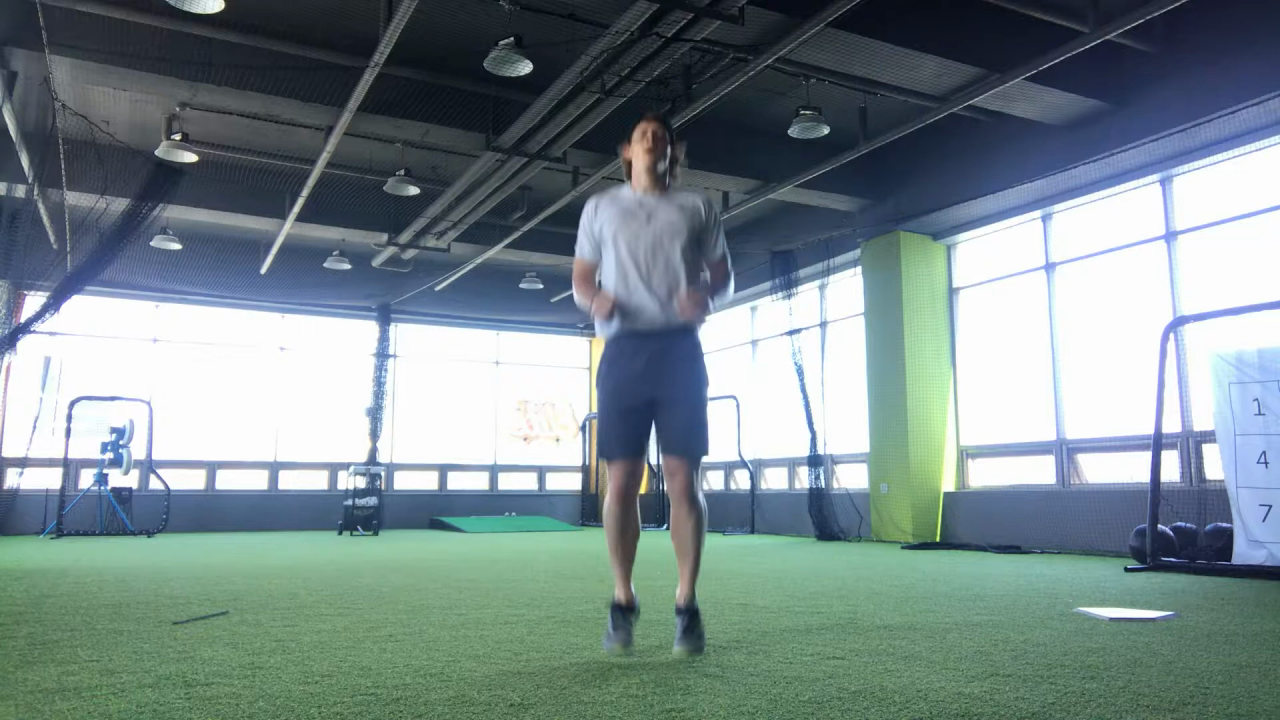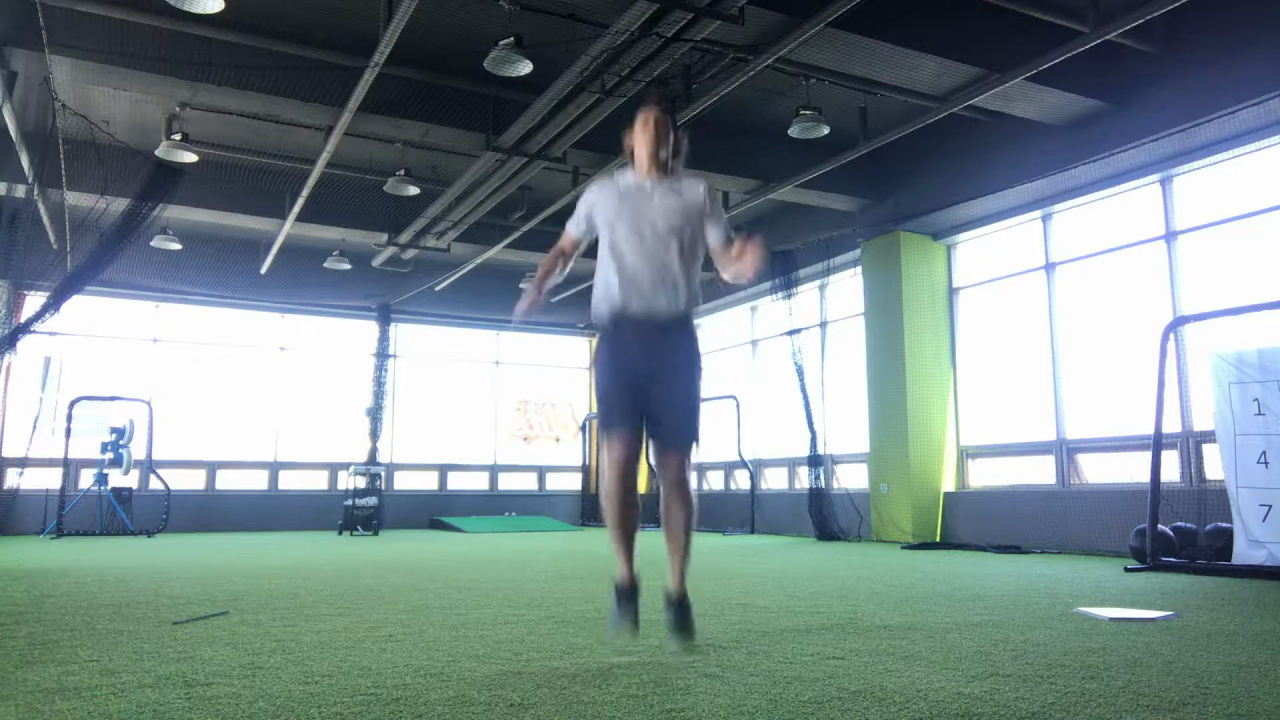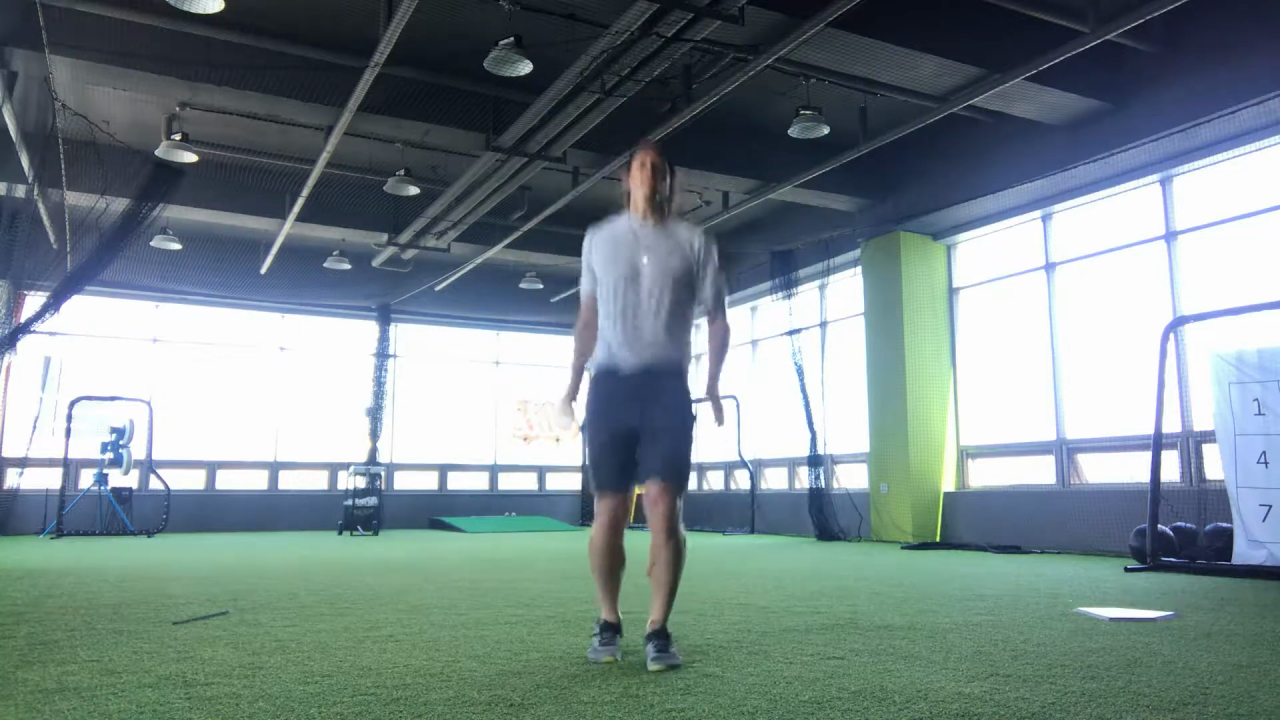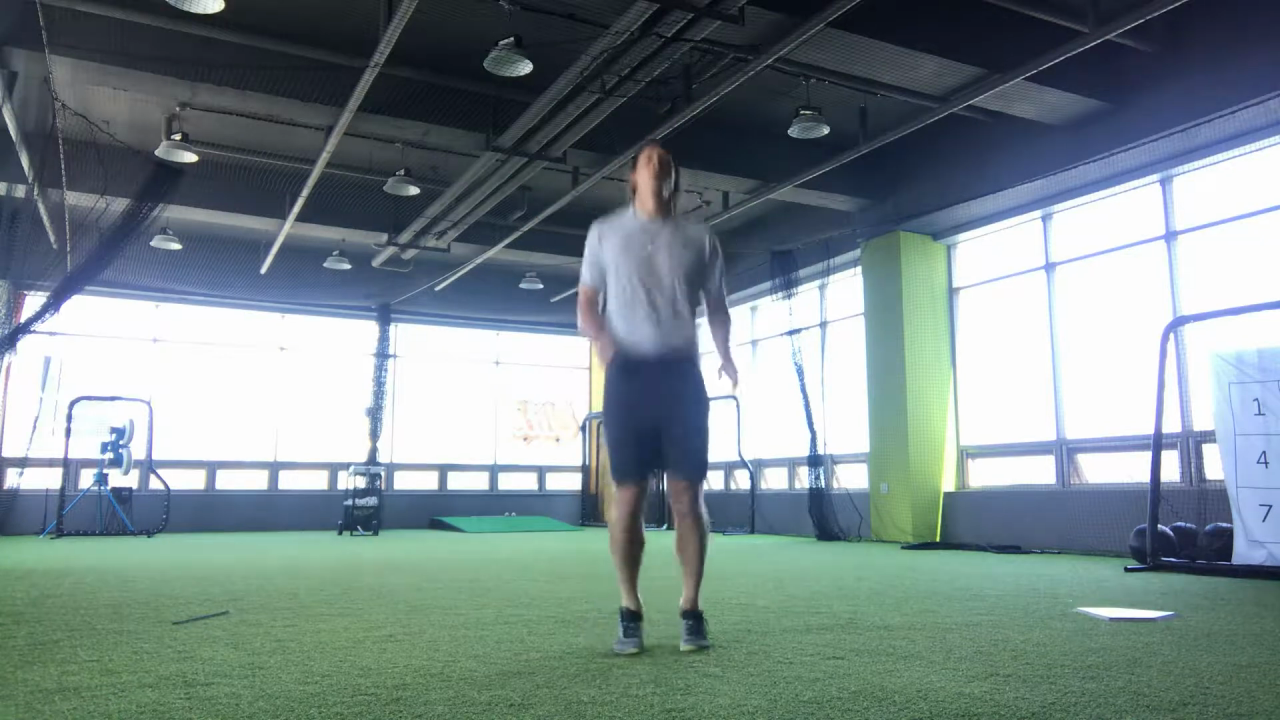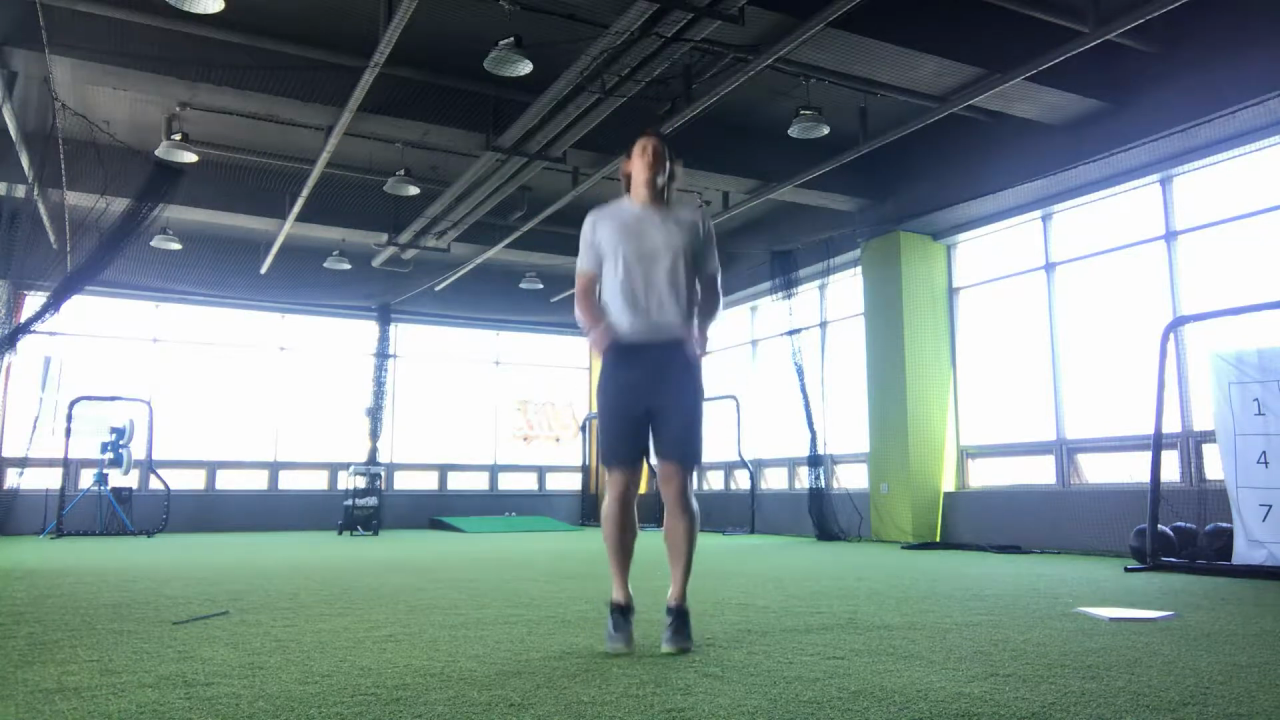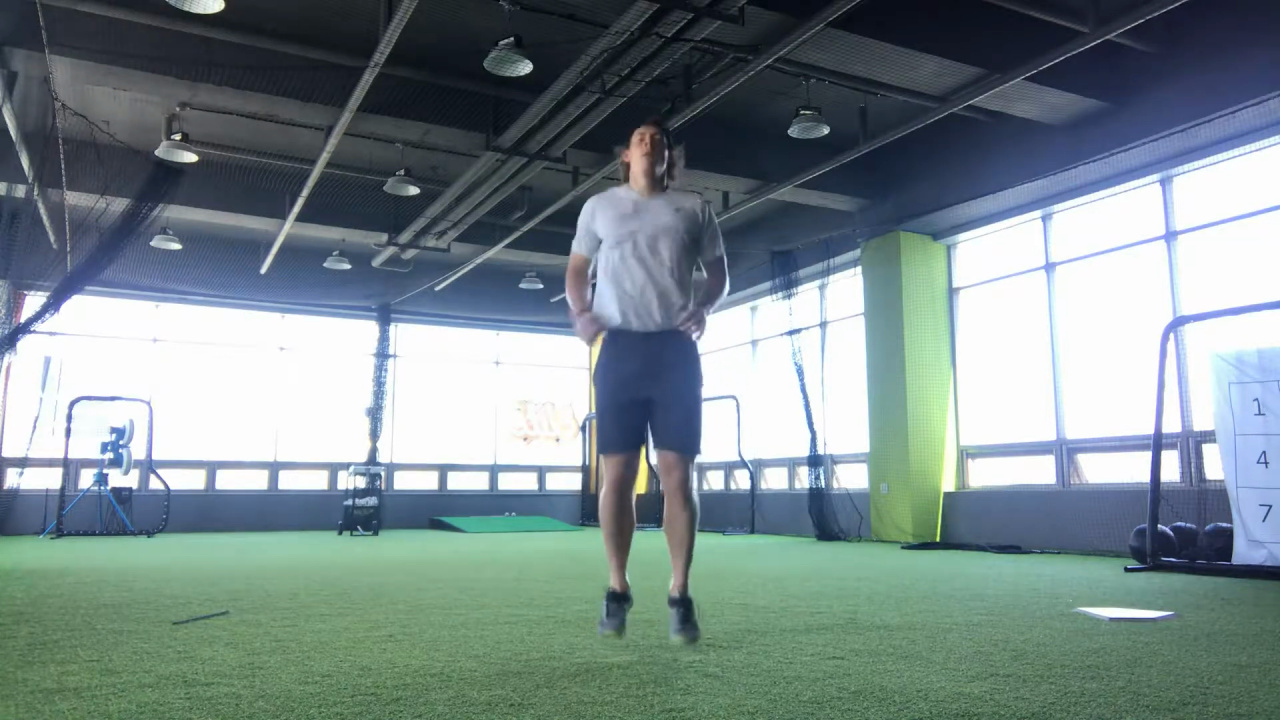
dt=0.5s
person 1, frame 1
left shoulder: (697, 207)
right shoulder: (601, 207)
left elbow: (723, 275)
right elbow: (582, 275)
left wrist: (708, 297)
right wrist: (594, 299)
left hip: (679, 348)
right hip: (624, 350)
left knee: (683, 479)
right knee: (621, 483)
left ankle: (686, 605)
right ankle: (623, 600)
person 1, frame 2
left shoulder: (696, 194)
right shoulder: (601, 193)
left elbow: (728, 268)
right elbow: (567, 247)
left wrist: (746, 261)
right wrist: (536, 289)
left hip: (675, 339)
right hip: (619, 334)
left knee: (674, 473)
right knee: (620, 459)
left ankle: (678, 593)
right ankle: (625, 581)
person 1, frame 3
left shoulder: (694, 242)
right shoulder: (599, 238)
left elbow: (717, 317)
right elbow: (589, 318)
left wrist: (713, 382)
right wrist: (575, 378)
left hip: (667, 385)
right hip: (611, 385)
left knee: (663, 509)
right knee: (610, 513)
left ankle: (658, 629)
right ankle: (608, 621)
person 1, frame 4
left shoulder: (699, 237)
right shoulder: (605, 233)
left elbow: (716, 304)
right elbow: (587, 303)
left wrist: (725, 354)
right wrist: (600, 336)
left hip: (682, 373)
right hip: (628, 373)
left knee: (687, 499)
right knee: (628, 501)
left ankle: (691, 609)
right ankle: (630, 611)
person 1, frame 5
left shoulder: (694, 222)
right shoulder: (601, 221)
left elbow: (711, 291)
right elbow: (584, 292)
left wrist: (703, 326)
right wrist: (594, 328)
left hip: (676, 361)
right hip: (623, 362)
left knee: (676, 485)
right knee: (620, 486)
left ankle: (677, 604)
right ankle: (621, 601)
person 1, frame 6
left shoulder: (694, 209)
right shoulder: (599, 207)
left elbow: (718, 271)
right elbow: (577, 270)
left wrist: (702, 308)
right wrist: (581, 314)
left hip: (675, 350)
right hip: (620, 350)
left knee: (677, 477)
right knee: (617, 475)
left ankle: (680, 595)
right ankle: (617, 589)
